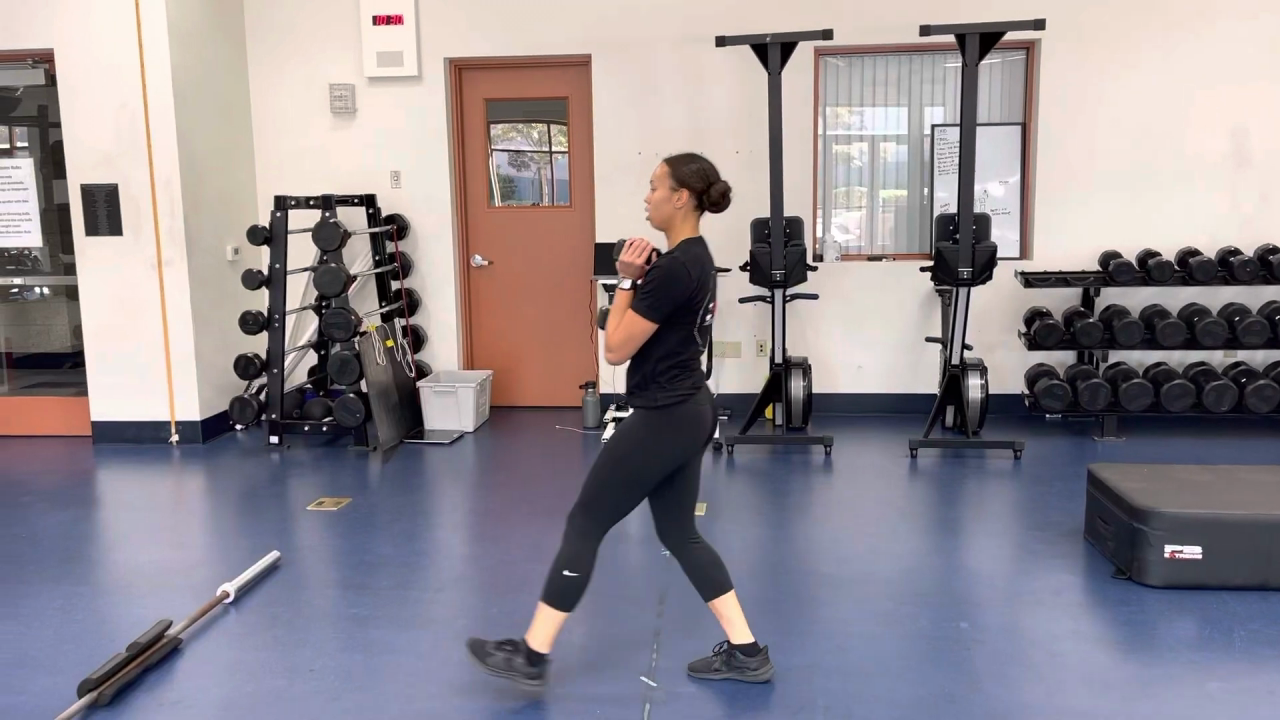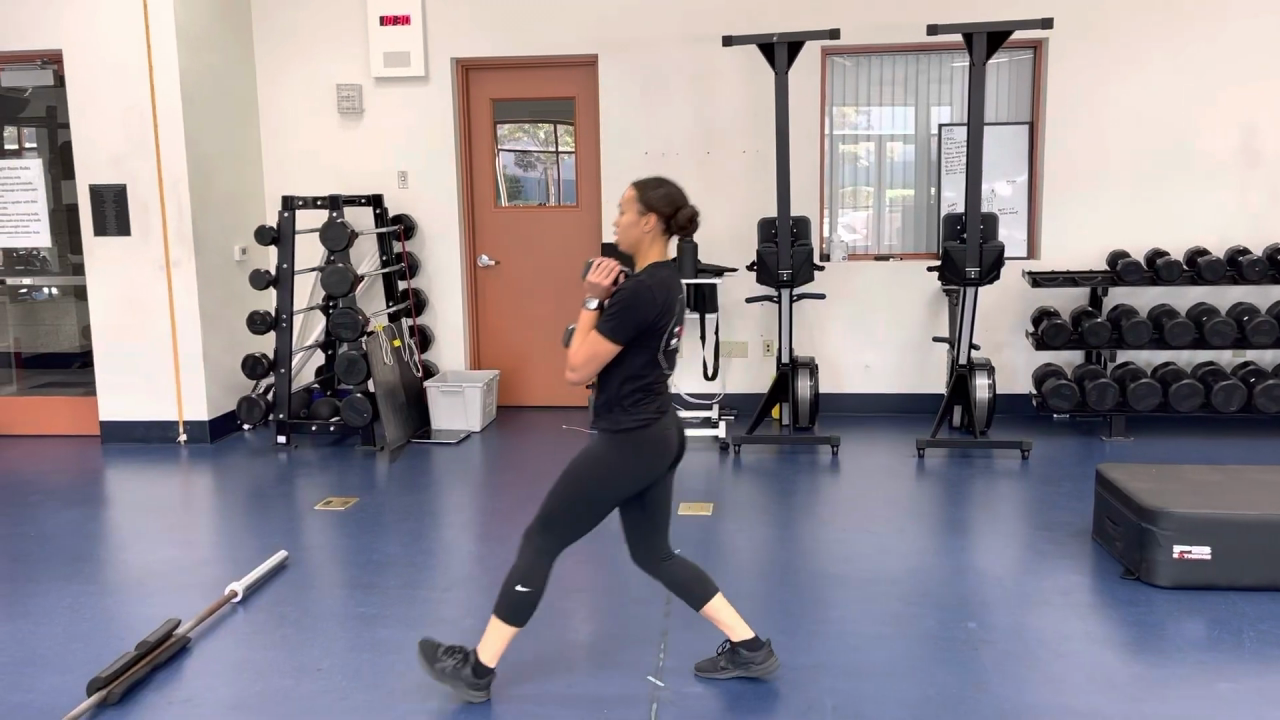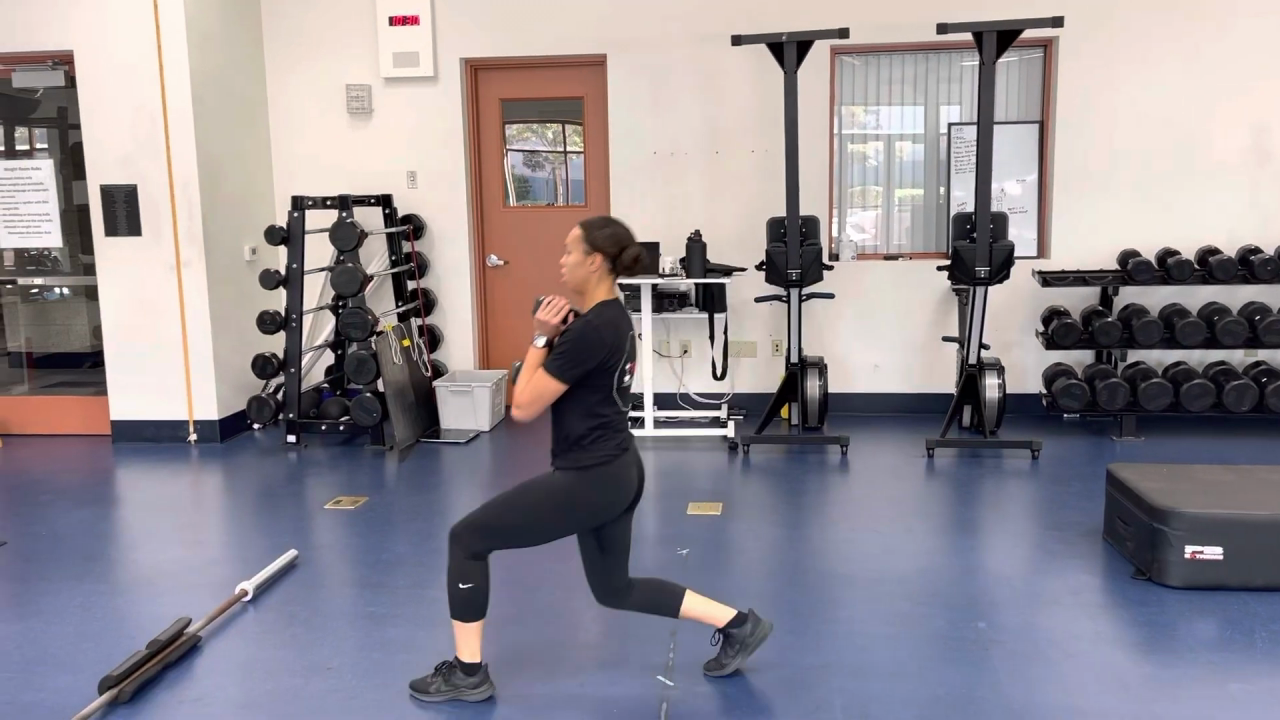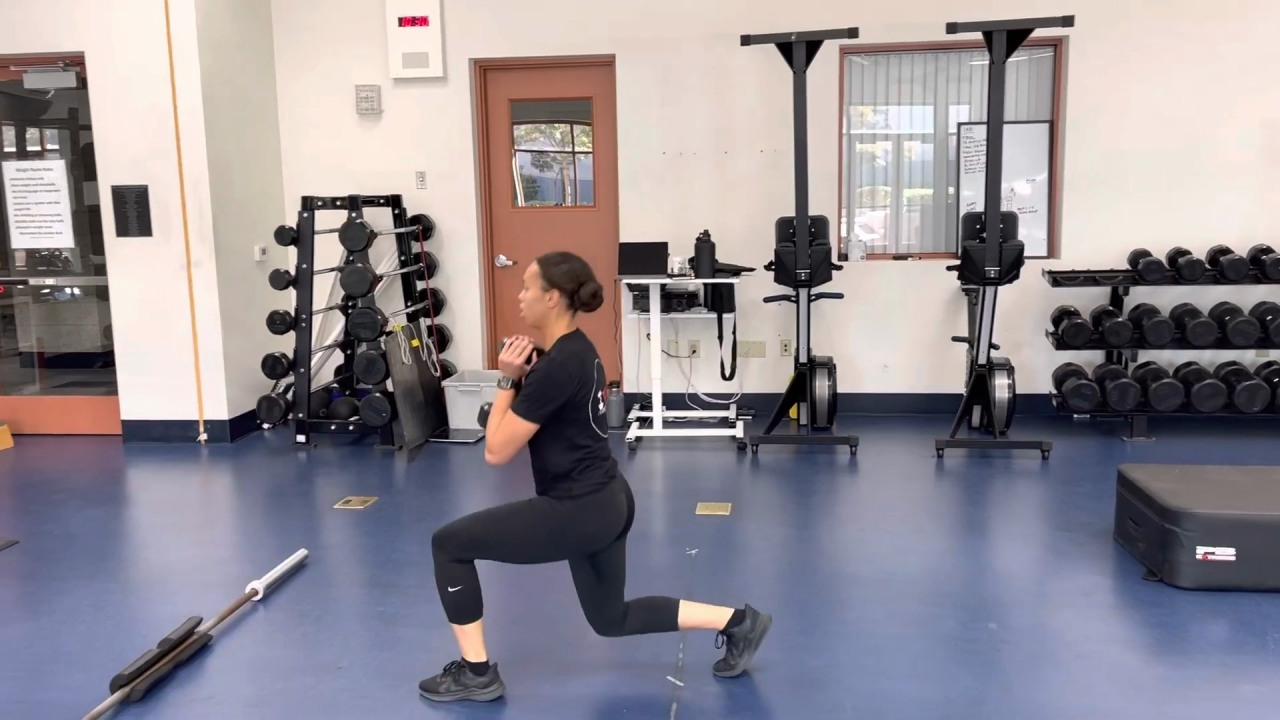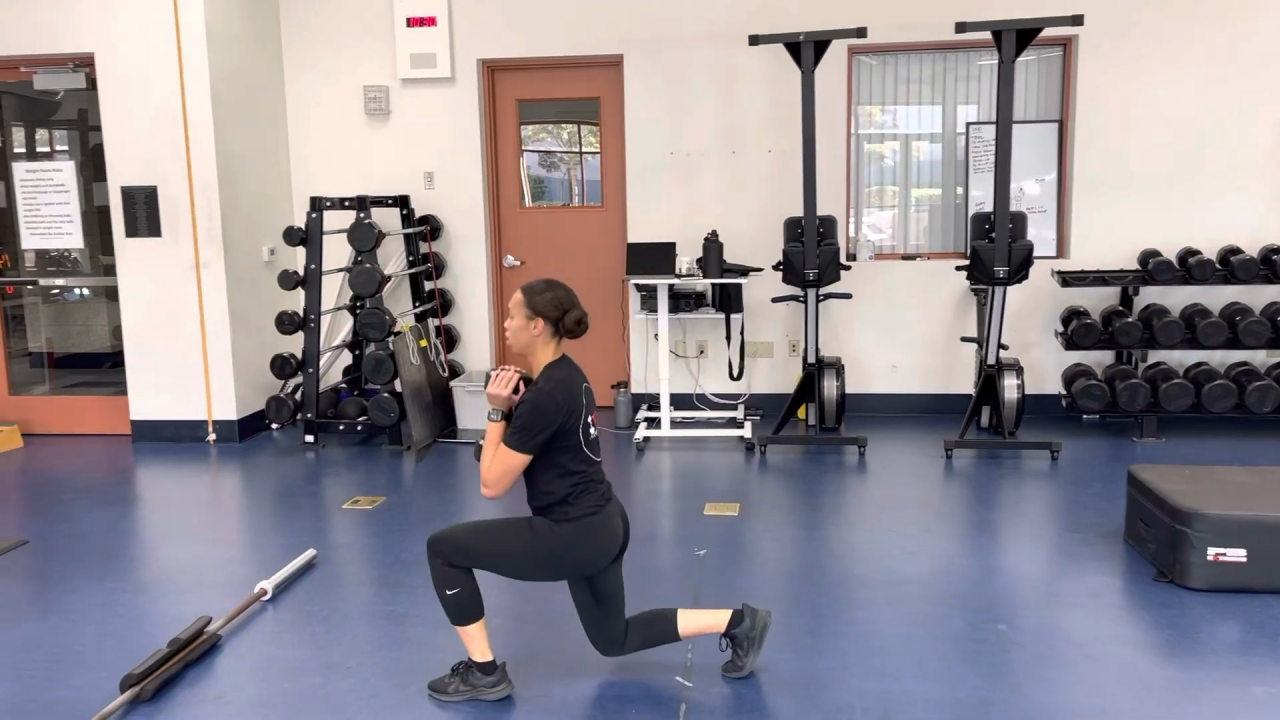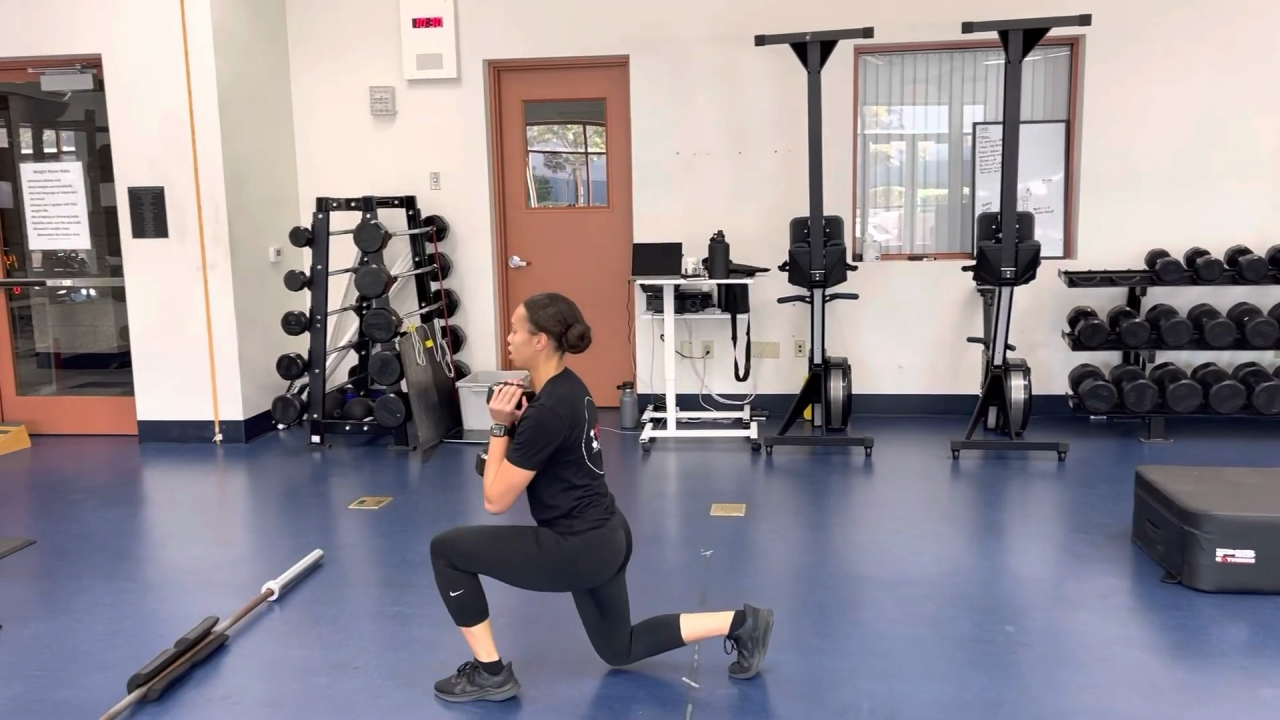
dt=0.2s
person 1, frame 1
left shoulder: (675, 268)
right shoulder: (694, 258)
left elbow: (616, 350)
left wrist: (626, 281)
right wrist: (639, 280)
left hip: (663, 419)
right hip: (690, 412)
left knee: (585, 525)
right knee: (679, 533)
left ankle: (528, 655)
right ankle: (746, 651)
person 1, frame 2
left shoulder: (640, 291)
right shoulder: (662, 281)
left elbow: (576, 369)
left wrist: (593, 302)
right wrist: (606, 299)
left hip: (628, 442)
right hip: (658, 436)
left knee: (541, 542)
right knee: (652, 553)
left ankle: (478, 668)
right ankle: (748, 645)
person 1, frame 3
left shoulder: (591, 329)
right shoulder: (610, 317)
left elbow: (523, 408)
left wrist: (542, 339)
right wrist: (556, 338)
left hip: (588, 480)
right hip: (616, 473)
left knee: (467, 538)
right knee: (613, 588)
left ankle: (467, 671)
right ankle: (738, 624)
person 1, frame 4
left shoulder: (557, 367)
right shoulder: (575, 350)
left elbow: (498, 451)
left wrist: (508, 381)
right wrist: (524, 378)
left hip: (578, 511)
right hip: (606, 503)
left knee: (449, 543)
right knee: (610, 617)
left ankle: (475, 672)
right ankle: (738, 622)
person 1, frame 5
left shoulder: (545, 397)
right shoulder: (564, 374)
left elbow: (492, 484)
left wrist: (498, 413)
right wrist: (512, 410)
left hip: (573, 536)
right hip: (601, 526)
left knee: (444, 548)
right knee: (614, 638)
left ankle: (483, 672)
right ankle: (739, 623)
person 1, frame 6
left shoulder: (548, 411)
right shoulder: (567, 388)
left elbow: (496, 500)
left wrist: (500, 427)
right wrist: (515, 423)
left hip: (577, 548)
right hip: (604, 538)
left knee: (447, 550)
right knee: (620, 648)
left ankle: (489, 672)
right ankle: (742, 623)
